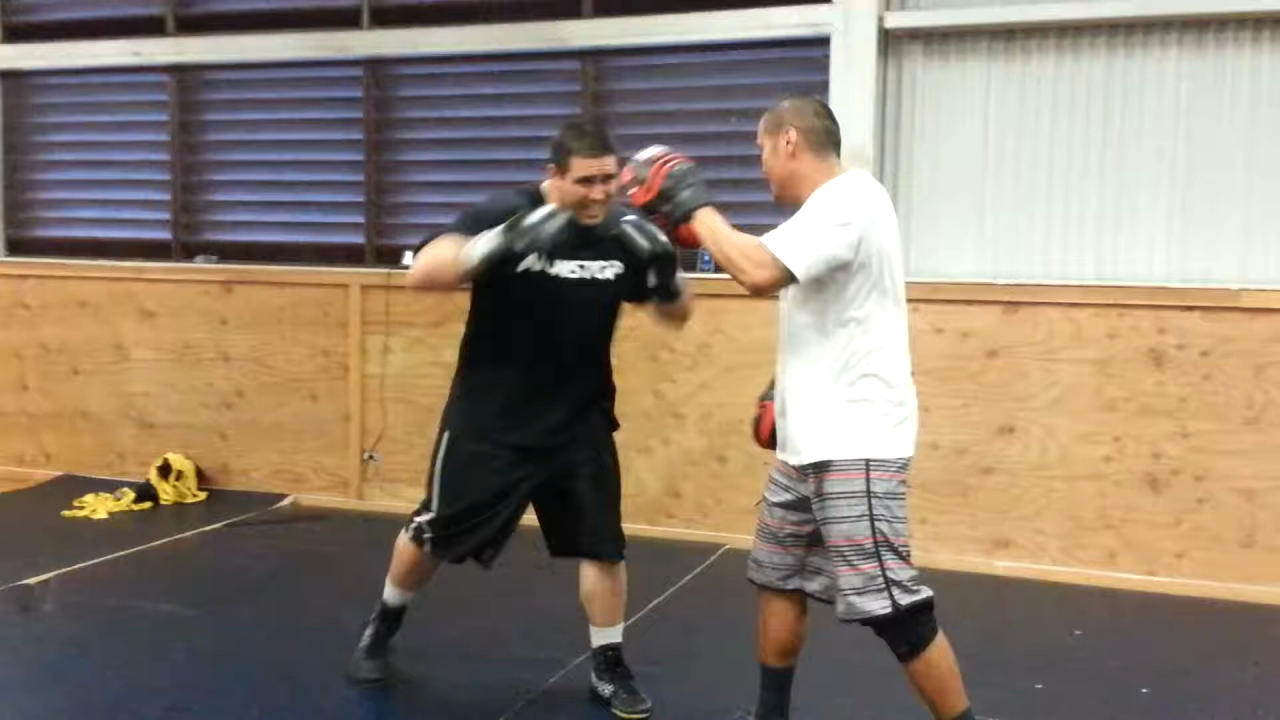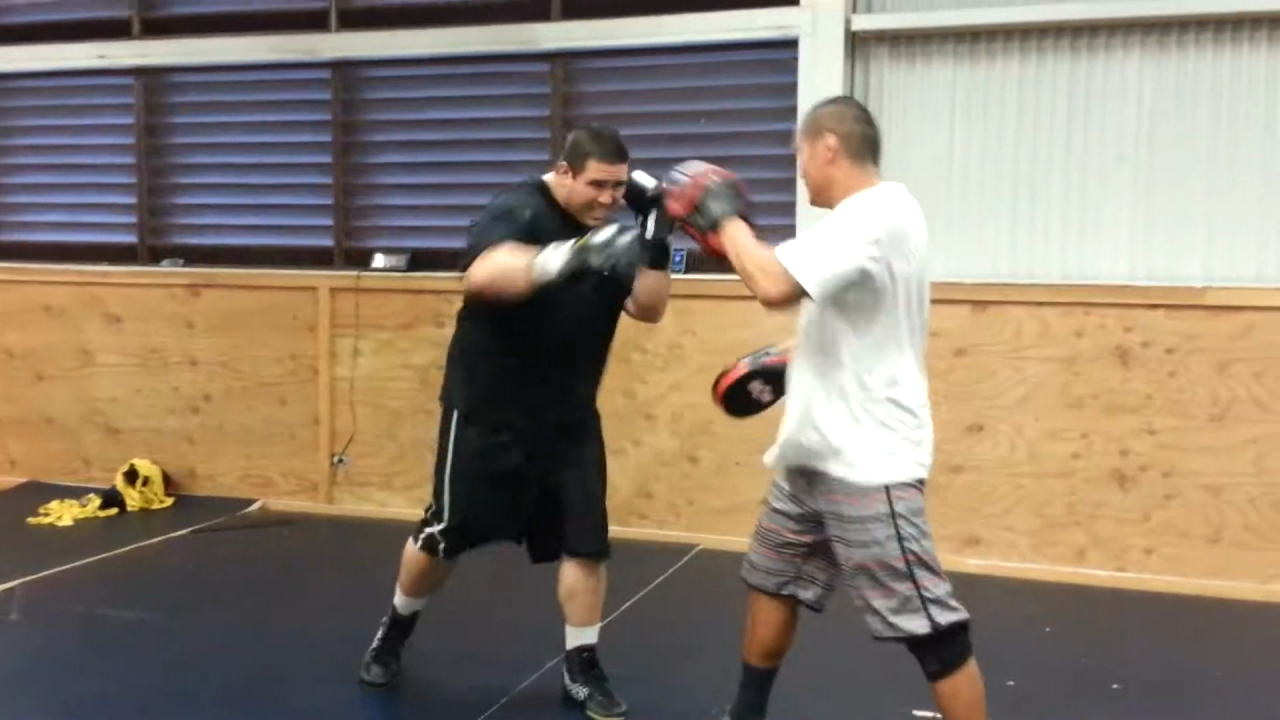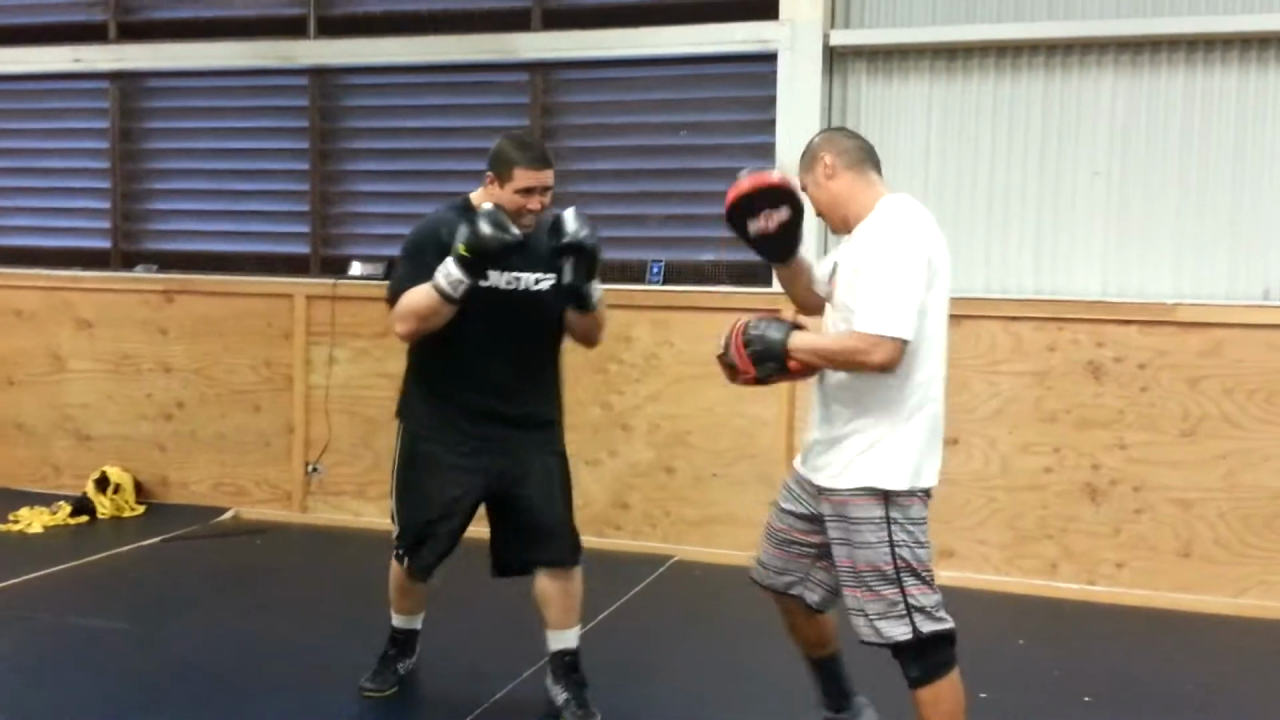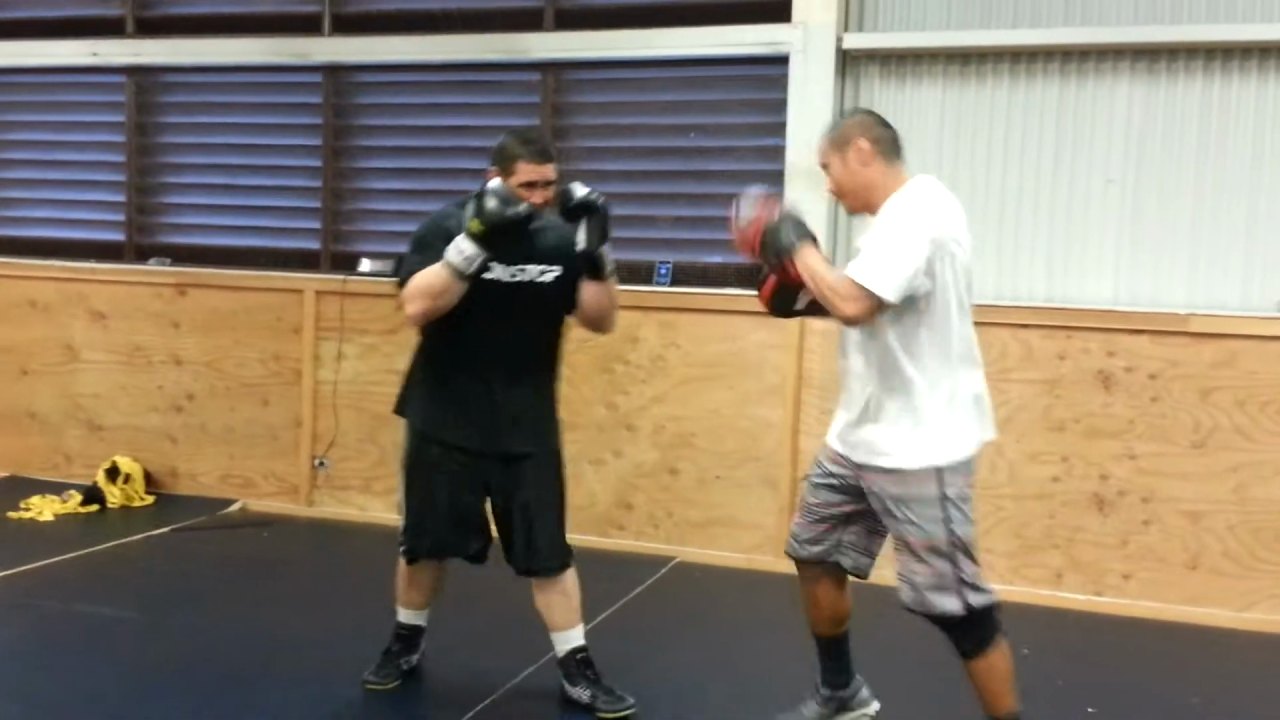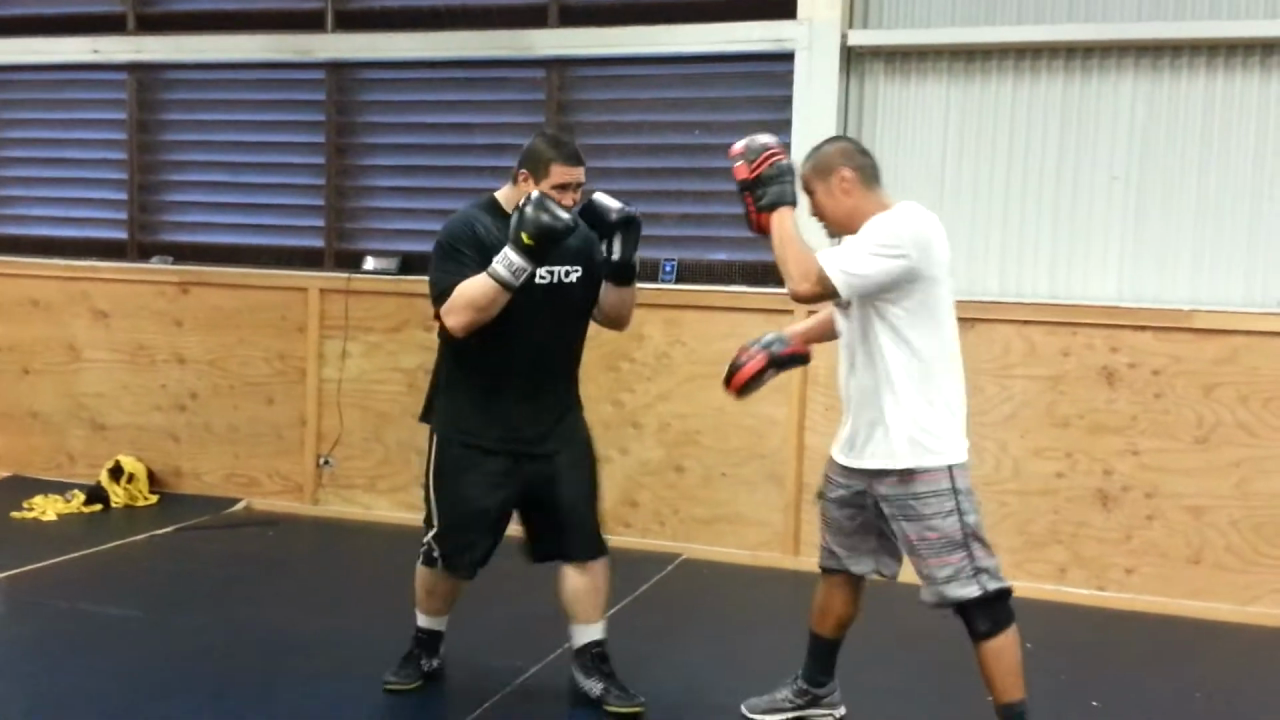
dt=0.3s
person 1, frame 1
left shoulder: (850, 199)
right shoulder: (826, 208)
left elbow: (759, 272)
left wrist: (694, 209)
right wrist: (789, 382)
left hip: (855, 444)
right hip: (808, 440)
left knee: (889, 605)
right knee: (776, 577)
person 1, frame 2
left shoulder: (880, 215)
right shoulder: (858, 218)
left elbow: (776, 285)
left wrist: (726, 220)
right wrist: (785, 362)
left hip: (869, 463)
right hip: (815, 451)
left knee: (924, 622)
right knee: (771, 582)
person 1, frame 3
left shoulder: (899, 229)
right shoulder: (855, 239)
left elbow: (881, 348)
right elbow: (814, 300)
left wrist: (790, 344)
right wrist: (781, 247)
left hip: (880, 465)
right hip: (827, 456)
left knee: (914, 633)
right knee: (789, 583)
person 1, frame 4
left shoulder: (920, 211)
right shoulder: (893, 217)
left elbow: (853, 304)
left wrist: (796, 244)
right wrist: (808, 281)
left hip: (920, 446)
right hip: (859, 436)
left knee: (955, 605)
right knee: (816, 554)
person 1, frame 5
left shoulder: (905, 230)
right shoulder: (865, 240)
left elbow: (806, 283)
left wrist: (775, 206)
right wrist: (783, 342)
left hip: (920, 453)
right hip: (861, 447)
left knee: (975, 593)
right knee: (841, 564)
person 2, frame 1
left shoulder: (621, 235)
right shoulder: (505, 214)
left elbow: (677, 313)
right elbow: (423, 271)
left wrist: (662, 271)
right wrist: (502, 241)
left hip: (580, 419)
right hip: (490, 416)
left knee: (601, 544)
right knee: (435, 532)
left ankle: (608, 666)
right ankle: (383, 625)
person 2, frame 2
left shoulder: (611, 229)
right shoulder: (516, 212)
left elbow: (650, 307)
right elbow: (484, 276)
left wrist: (654, 232)
right wrist: (571, 260)
left hip: (568, 413)
right hip: (487, 410)
left knee: (585, 543)
right knee: (446, 534)
left ankle: (582, 668)
right ankle: (395, 629)
person 2, frame 3
left shoulder: (549, 239)
right shoulder: (437, 232)
left elbow: (588, 334)
right elbow: (405, 323)
left wrist: (582, 279)
right wrist: (463, 262)
left hip: (529, 426)
right hip: (441, 426)
left knee: (558, 547)
right knee: (413, 548)
right ankle: (400, 647)
person 2, frame 4
left shoulder: (558, 234)
right shoulder: (443, 227)
left elbow: (602, 320)
right elbow: (417, 306)
left wrist: (594, 247)
right wrist: (475, 238)
left hip: (527, 428)
right hip: (444, 421)
left knee: (546, 555)
right knee: (423, 543)
left ankle: (577, 670)
right ankle: (405, 643)
person 2, frame 5
left shoulder: (575, 233)
right shoulder: (466, 233)
left elbow: (617, 317)
right elbow: (460, 318)
left wrist: (620, 251)
right wrist: (522, 247)
left hip: (555, 422)
right hip: (472, 427)
left knee: (582, 543)
right knee: (449, 551)
left ankle: (592, 665)
right ankle: (425, 648)
